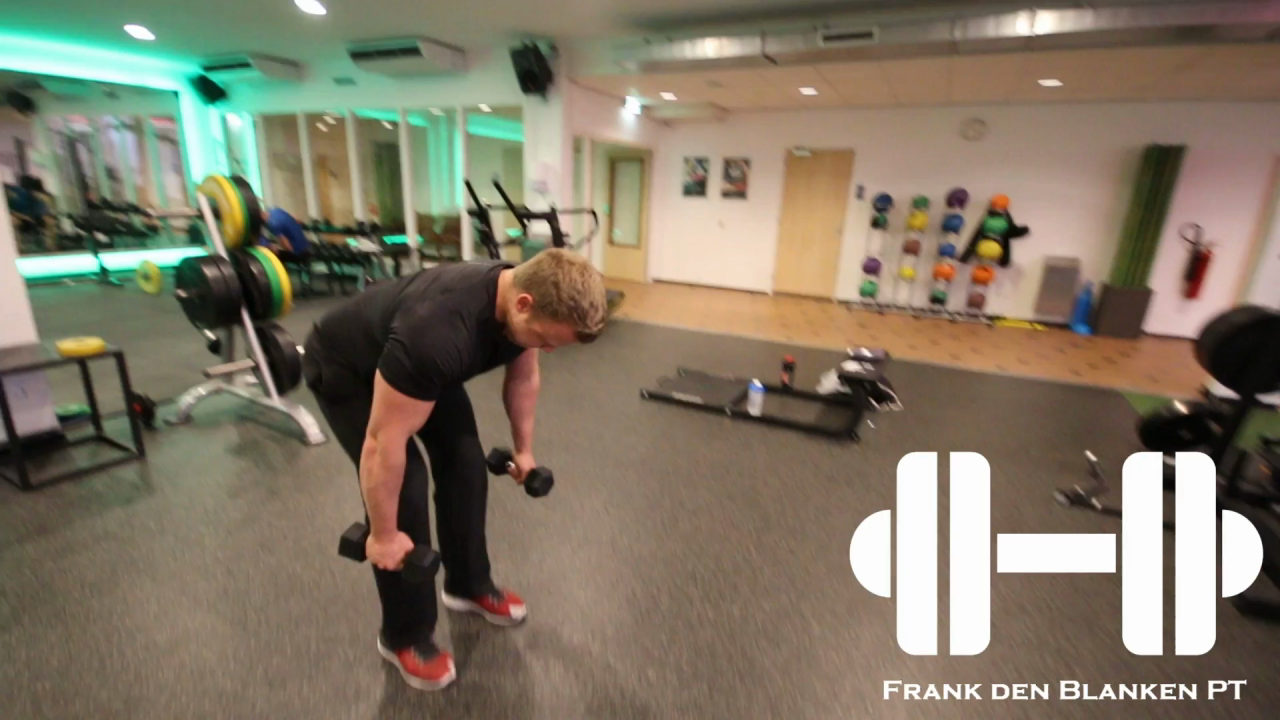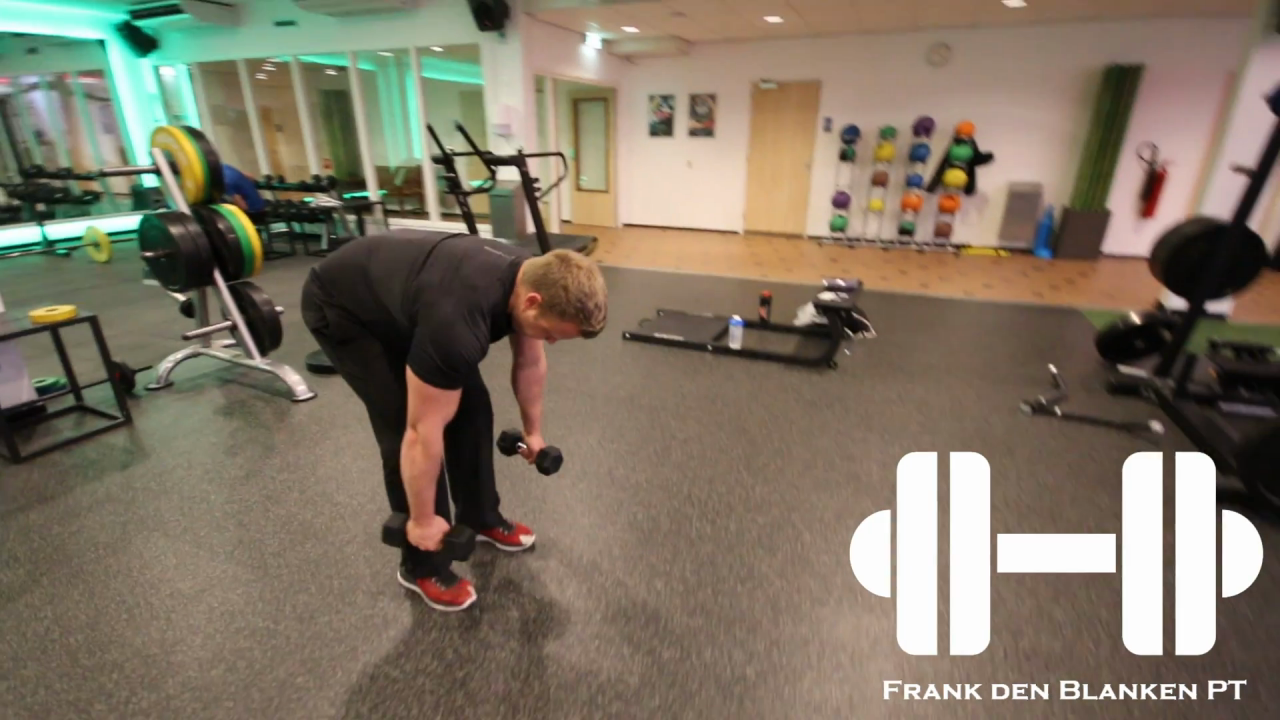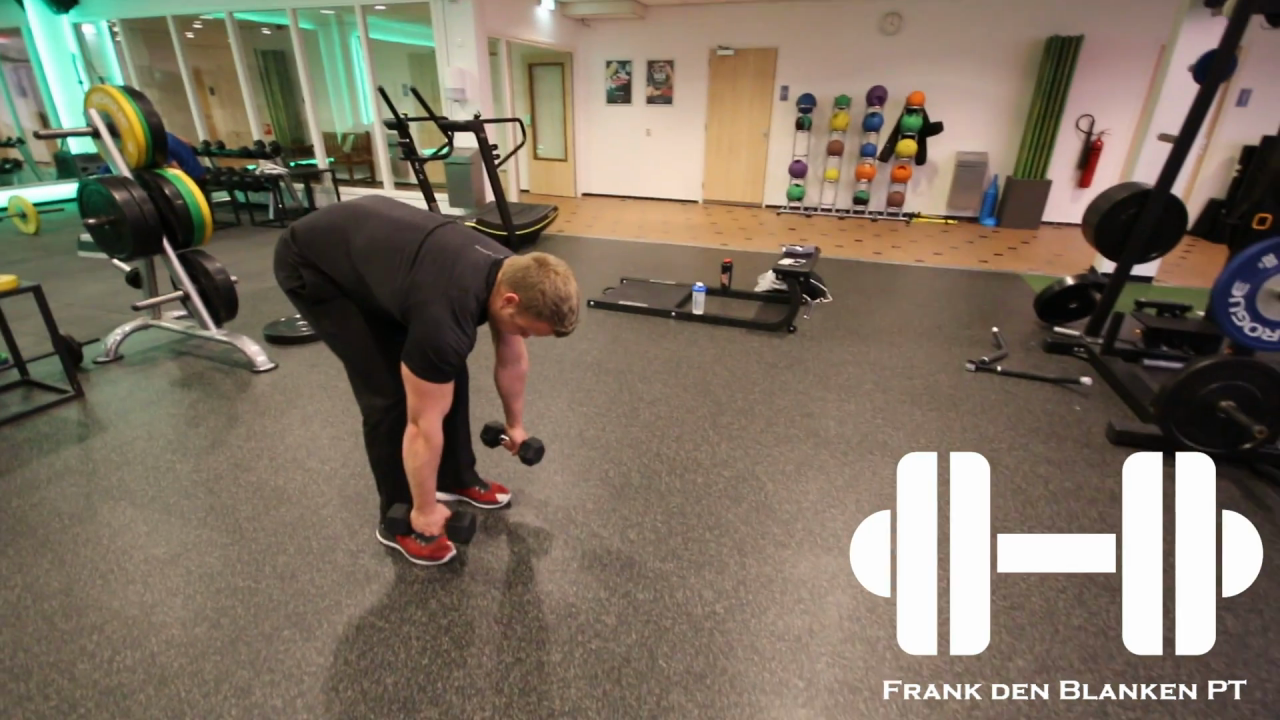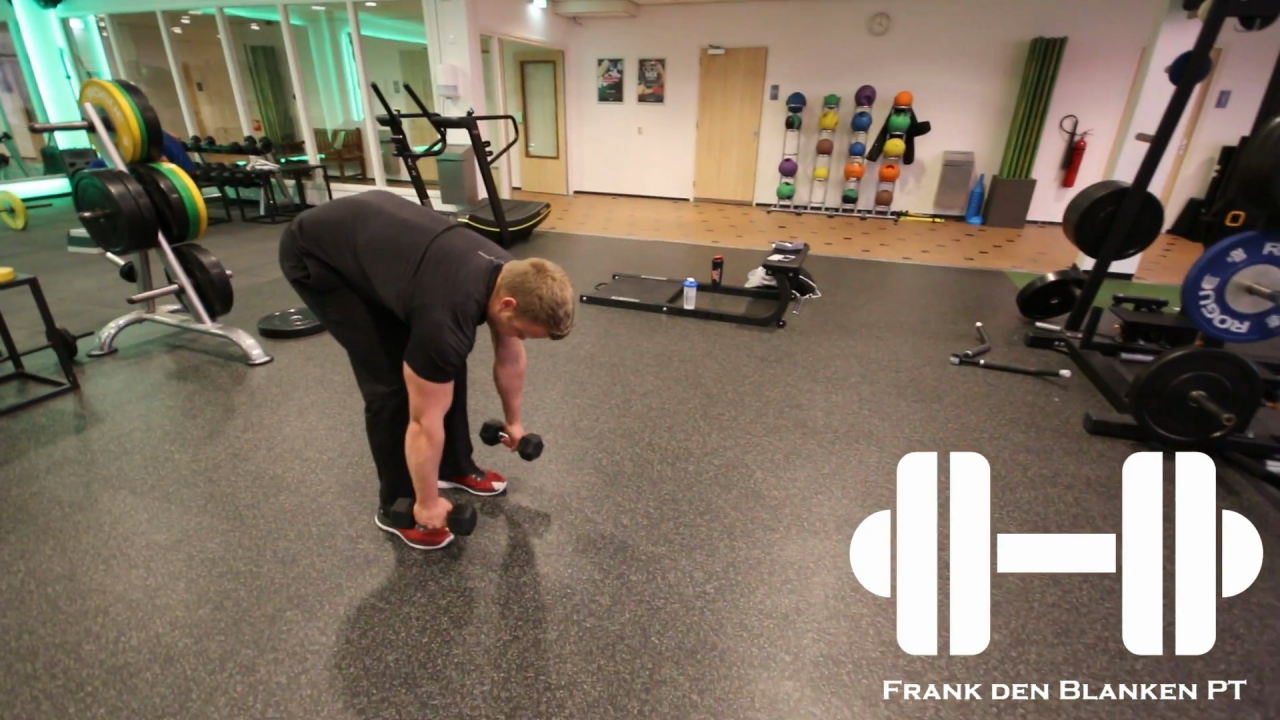
dt=0.3s
person 1, frame 1
left shoulder: (525, 296)
right shoulder: (439, 331)
left elbow: (522, 377)
right elbow: (384, 442)
left wrist: (523, 449)
right wrist: (384, 534)
left hip: (408, 360)
right hip: (343, 369)
left knee: (465, 466)
right knee: (403, 488)
left ankle: (469, 586)
right ankle: (404, 637)
person 1, frame 2
left shoulder: (533, 277)
right shoulder: (456, 323)
left elbow: (529, 363)
right elbow: (423, 434)
left wrist: (533, 431)
right wrist: (423, 520)
left hip: (397, 291)
right hip: (340, 307)
left knee: (473, 407)
right knee: (404, 431)
left ankle: (481, 519)
right ankle: (423, 567)
person 1, frame 3
left shoulder: (511, 273)
right shoulder: (444, 314)
left elbow: (511, 361)
right elbow: (424, 424)
left wrist: (515, 424)
right wrist: (425, 509)
left hip: (367, 237)
right hip: (312, 264)
left knee: (448, 373)
right knee: (388, 391)
left ankle: (456, 478)
person 1, frame 4
left shoulder: (509, 276)
right shoulder: (446, 315)
left elbow: (510, 359)
right elbow: (426, 422)
left wrist: (514, 421)
right wrist: (428, 503)
left hip: (370, 228)
right hip: (315, 254)
left knee: (446, 365)
right knee: (390, 379)
left ankle: (455, 467)
